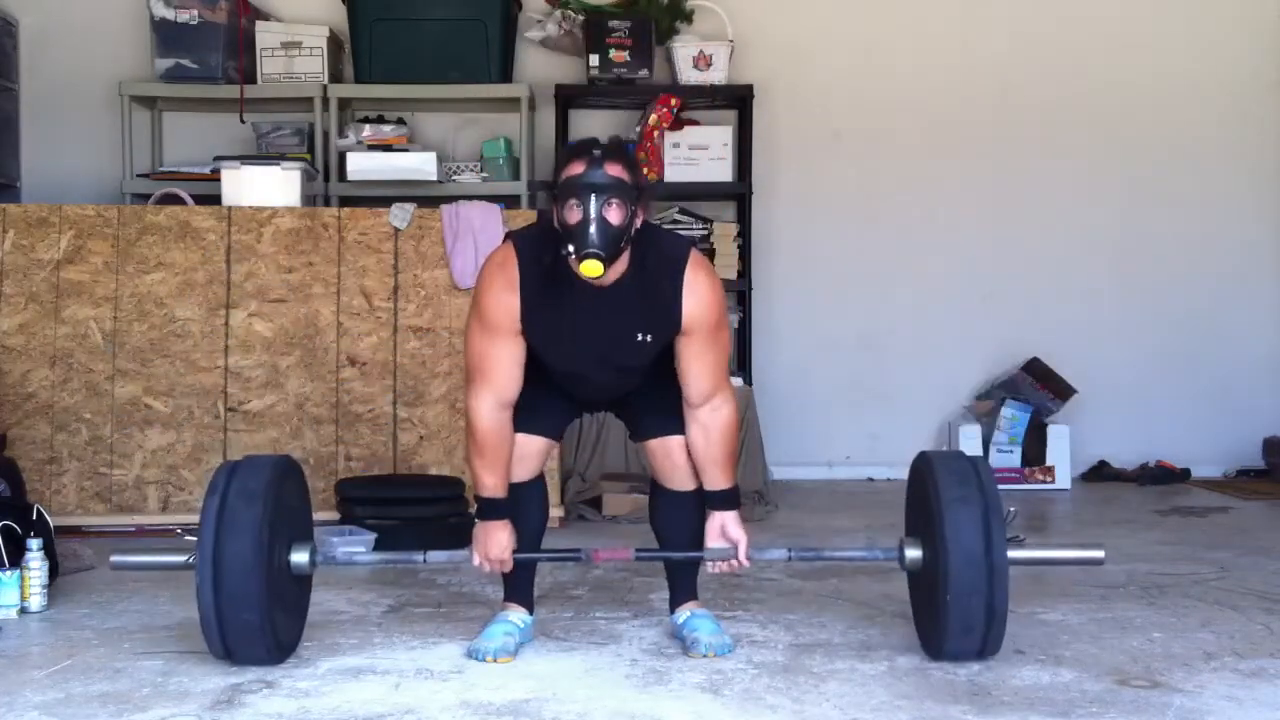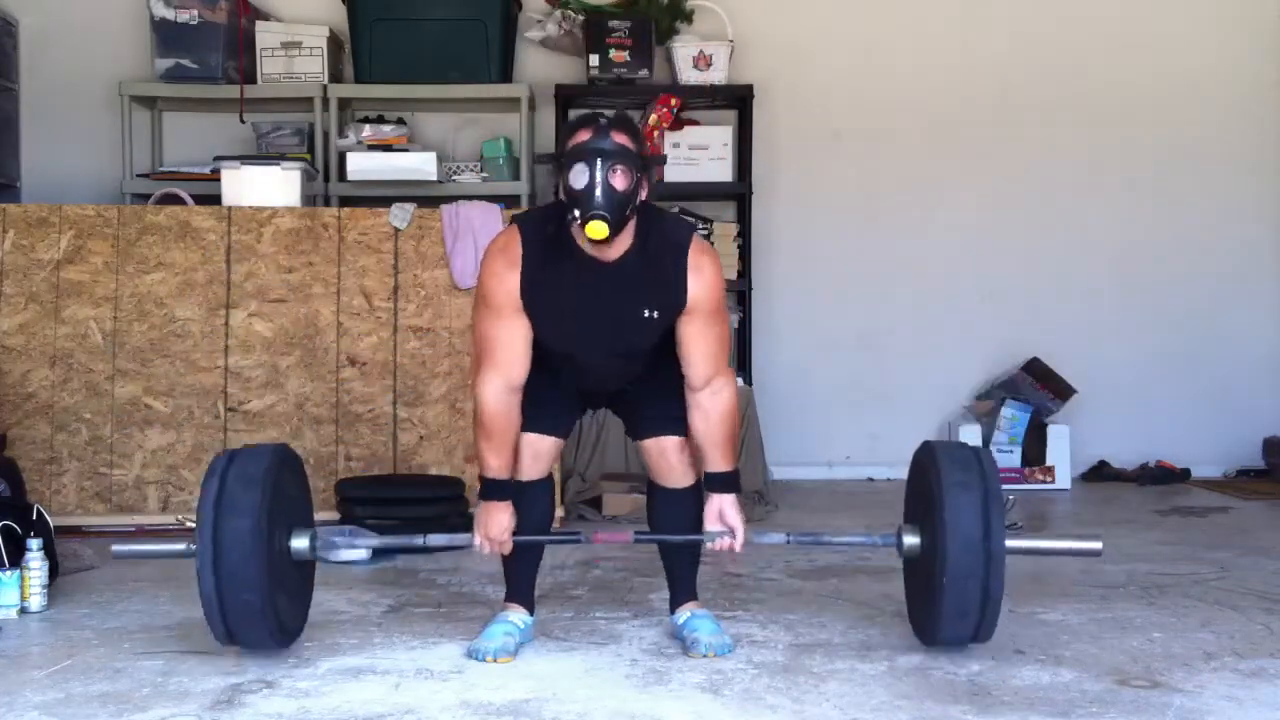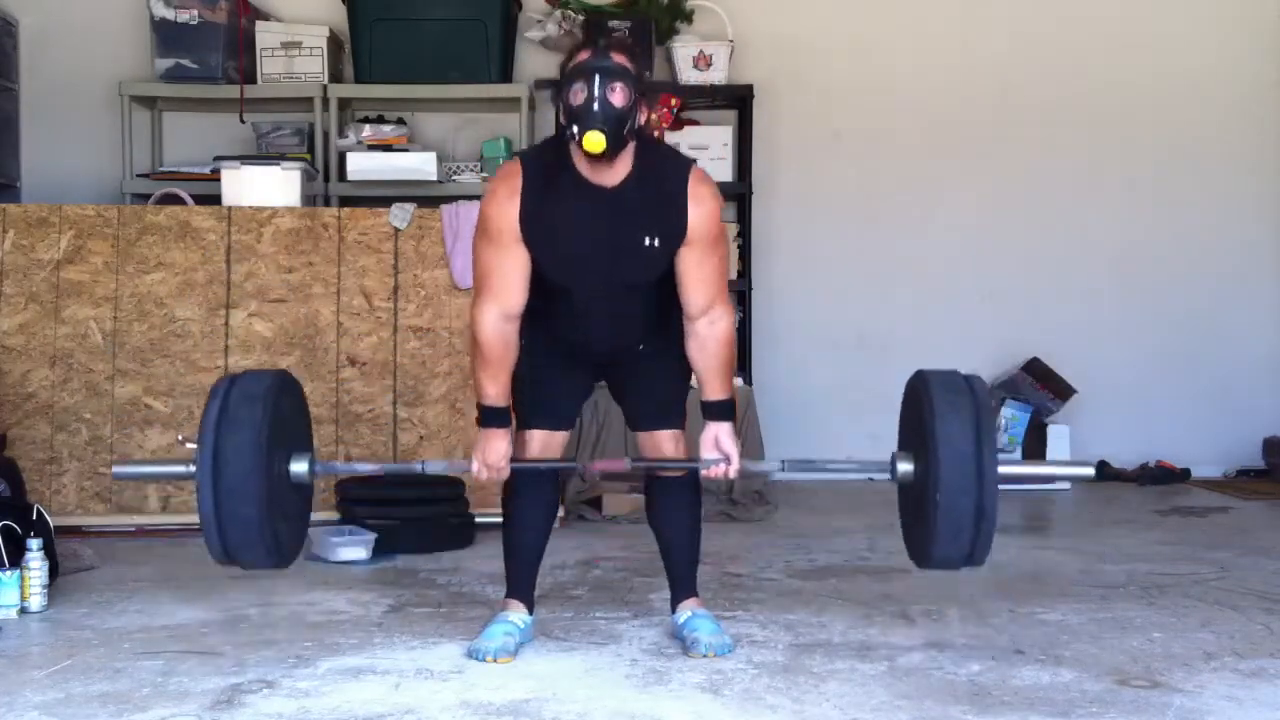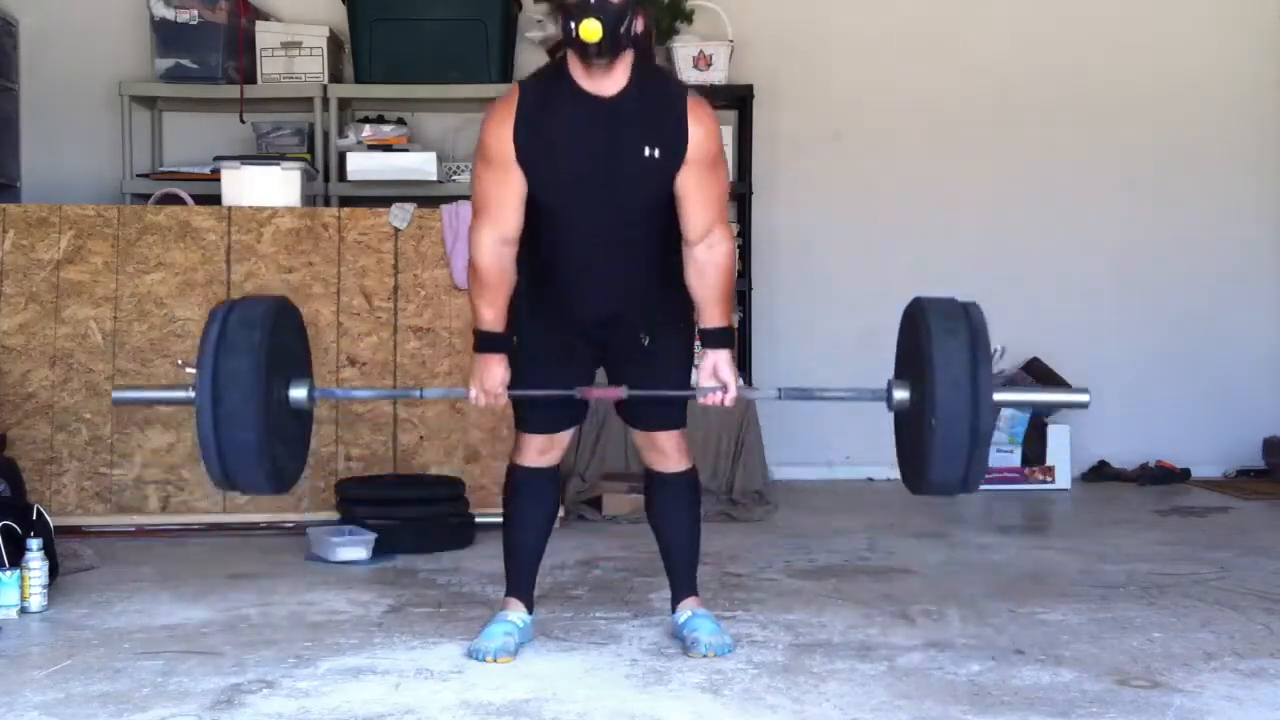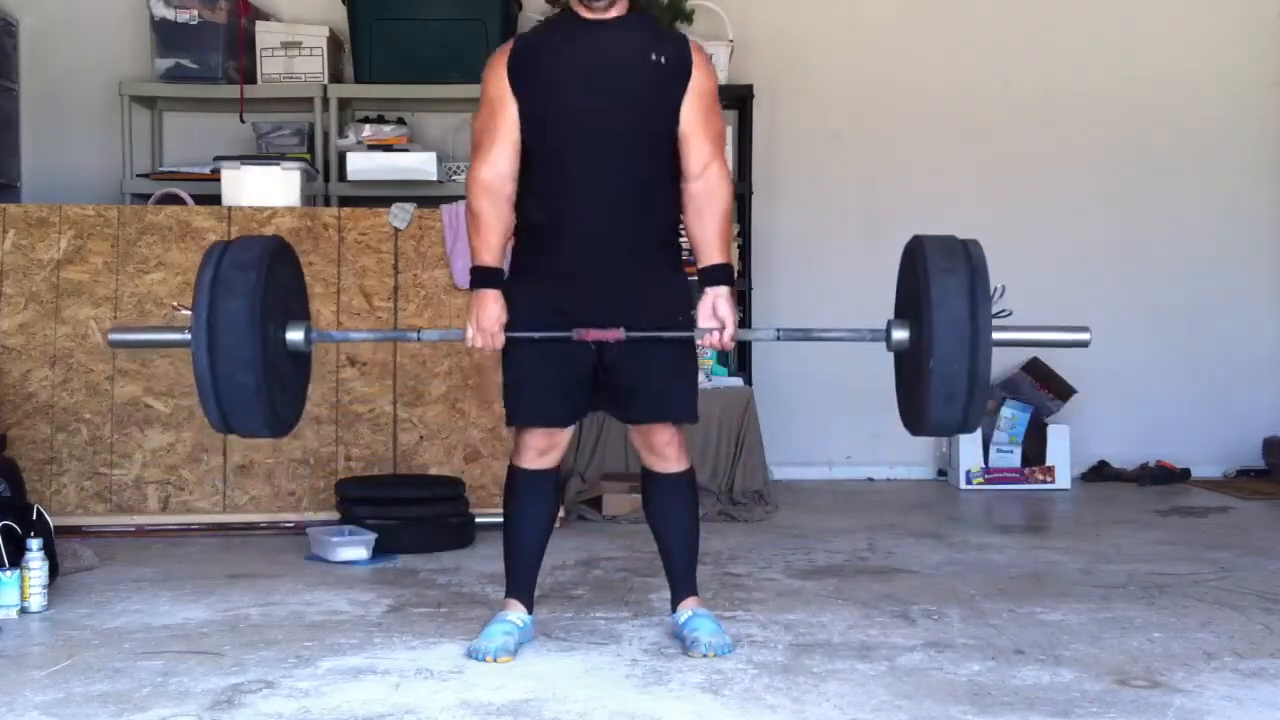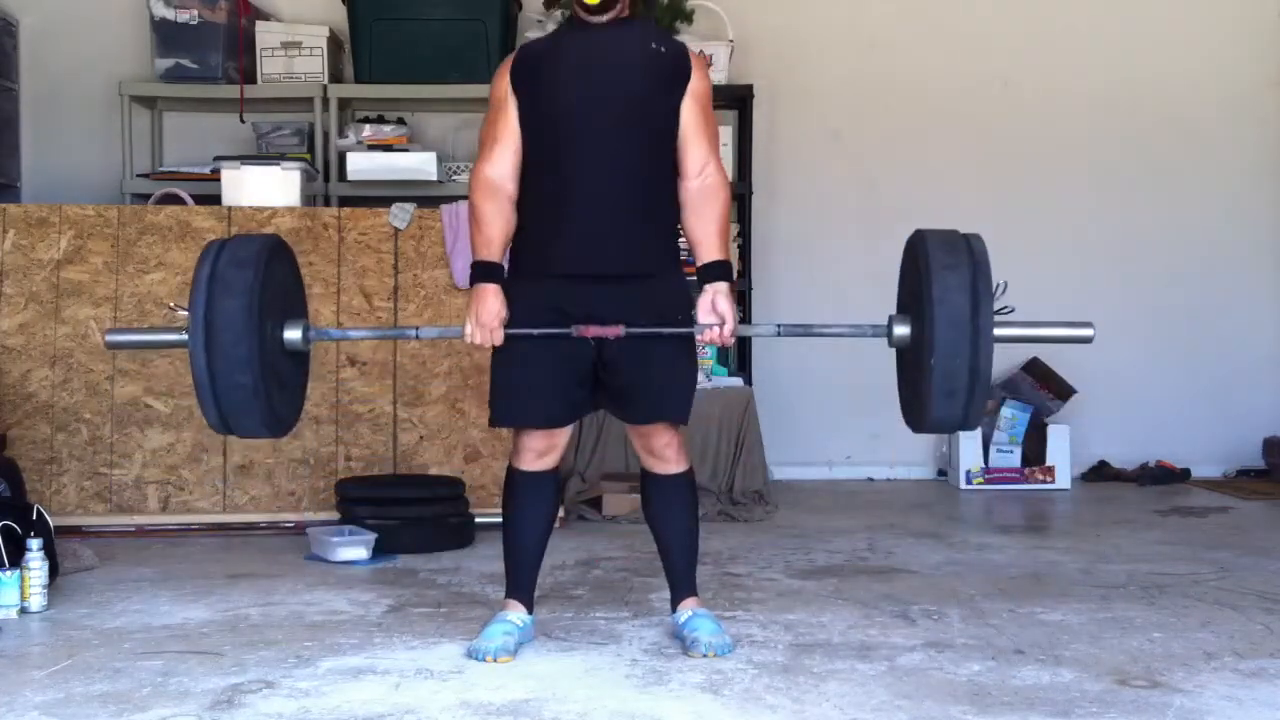
dt=0.2s
person 1, frame 1
left shoulder: (688, 277)
right shoulder: (509, 272)
left elbow: (707, 401)
right elbow: (491, 401)
left wrist: (722, 505)
right wrist: (492, 513)
left hip: (648, 374)
right hip: (548, 375)
left knee: (677, 458)
right knee: (518, 458)
left ankle: (687, 606)
right ankle: (516, 609)
person 1, frame 2
left shoulder: (689, 259)
right shoulder: (514, 255)
left elbow: (709, 383)
right elbow: (499, 384)
left wrist: (721, 490)
right wrist: (495, 497)
left hip: (649, 368)
right hip: (552, 367)
left knee: (673, 459)
right knee: (527, 458)
left ankle: (687, 607)
right ankle: (516, 609)
person 1, frame 3
left shoulder: (686, 189)
right shoulder: (518, 187)
left elbow: (707, 313)
right elbow: (498, 313)
left wrist: (719, 418)
right wrist: (492, 424)
left hip: (649, 334)
right hip: (553, 335)
left knee: (668, 447)
right knee: (535, 448)
left ankle: (687, 605)
right ankle: (517, 607)
person 1, frame 4
left shoulder: (685, 116)
right shoulder: (516, 114)
left elbow: (708, 237)
right elbow: (495, 239)
left wrist: (717, 342)
right wrist: (489, 348)
left hip: (651, 313)
right hip: (548, 316)
left knee: (666, 447)
right knee: (536, 449)
left ankle: (688, 604)
right ankle: (516, 607)
person 1, frame 5
left shoulder: (677, 54)
right shoulder: (519, 58)
left elbow: (704, 174)
right elbow: (492, 175)
left wrist: (718, 282)
right wrist: (486, 284)
left hip: (650, 291)
right hip: (544, 292)
left knee: (663, 443)
right knee: (537, 445)
left ankle: (688, 604)
right ankle: (517, 608)
person 1, frame 6
left shoulder: (674, 58)
right shoulder: (526, 64)
left elbow: (700, 174)
right elbow: (496, 176)
left wrist: (716, 278)
right wrist: (486, 279)
left hip: (649, 289)
right hip: (542, 290)
left knee: (662, 444)
right knee: (536, 448)
left ankle: (688, 604)
right ankle: (517, 608)
